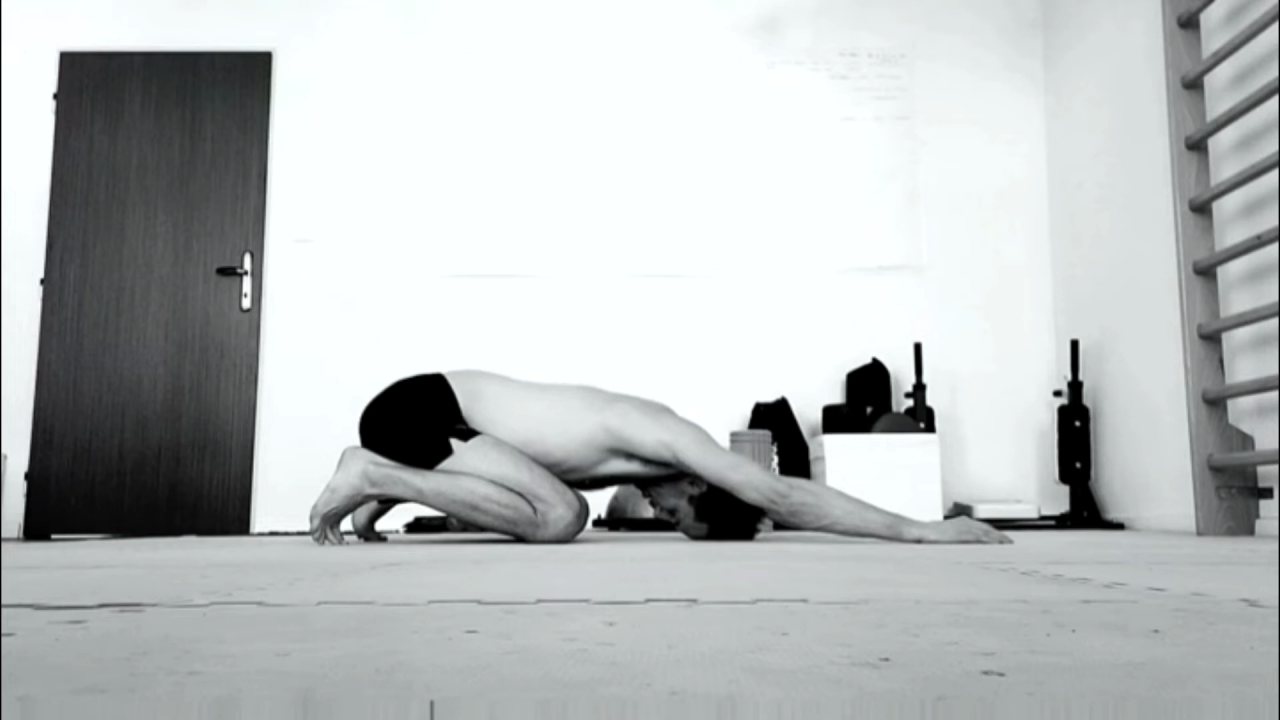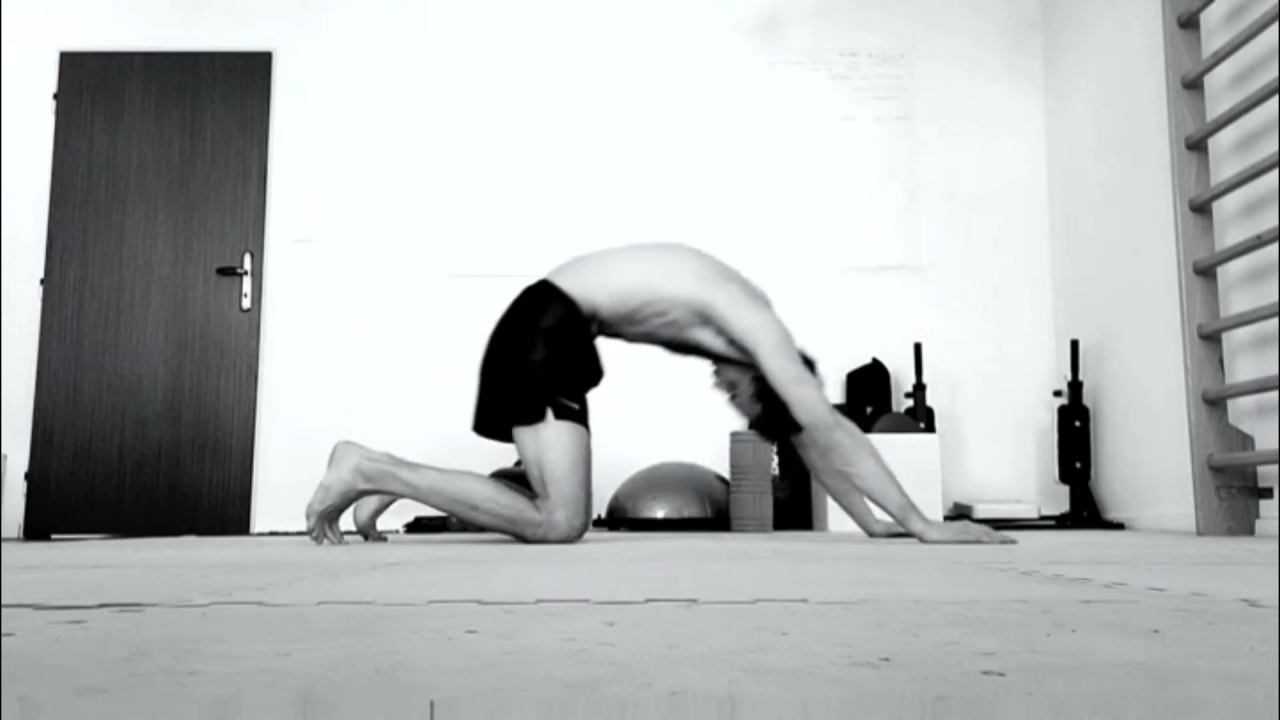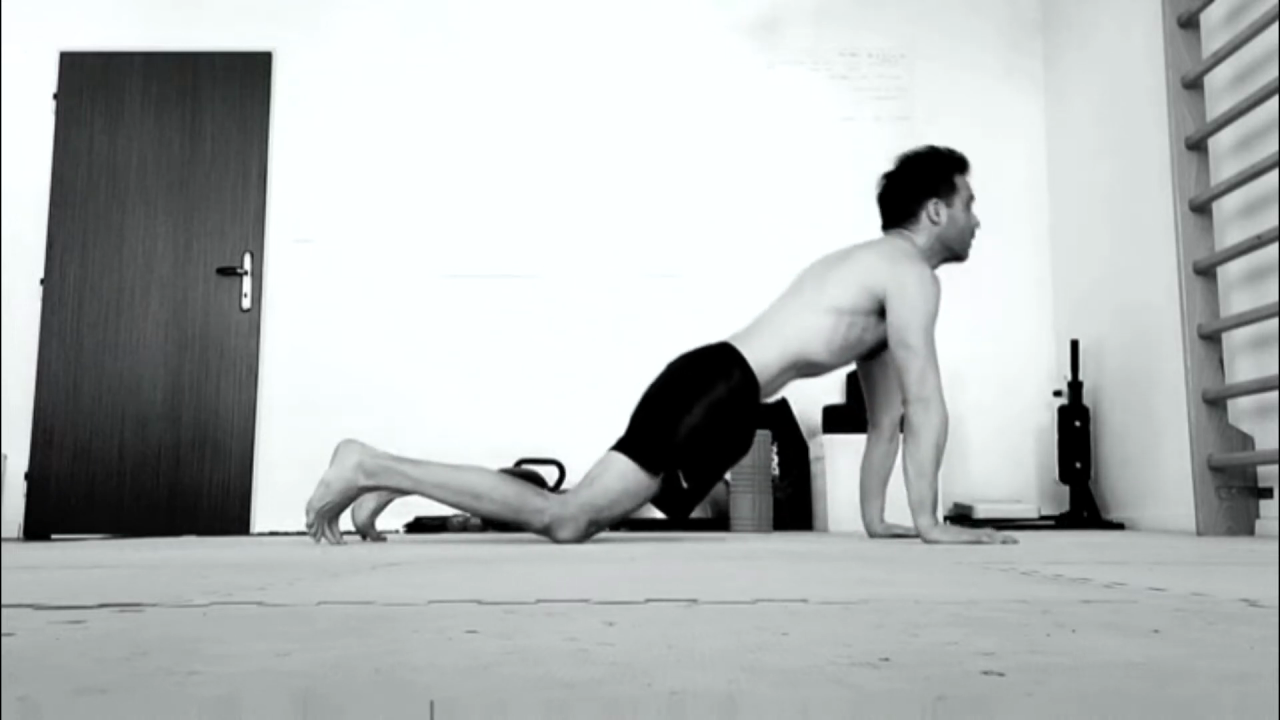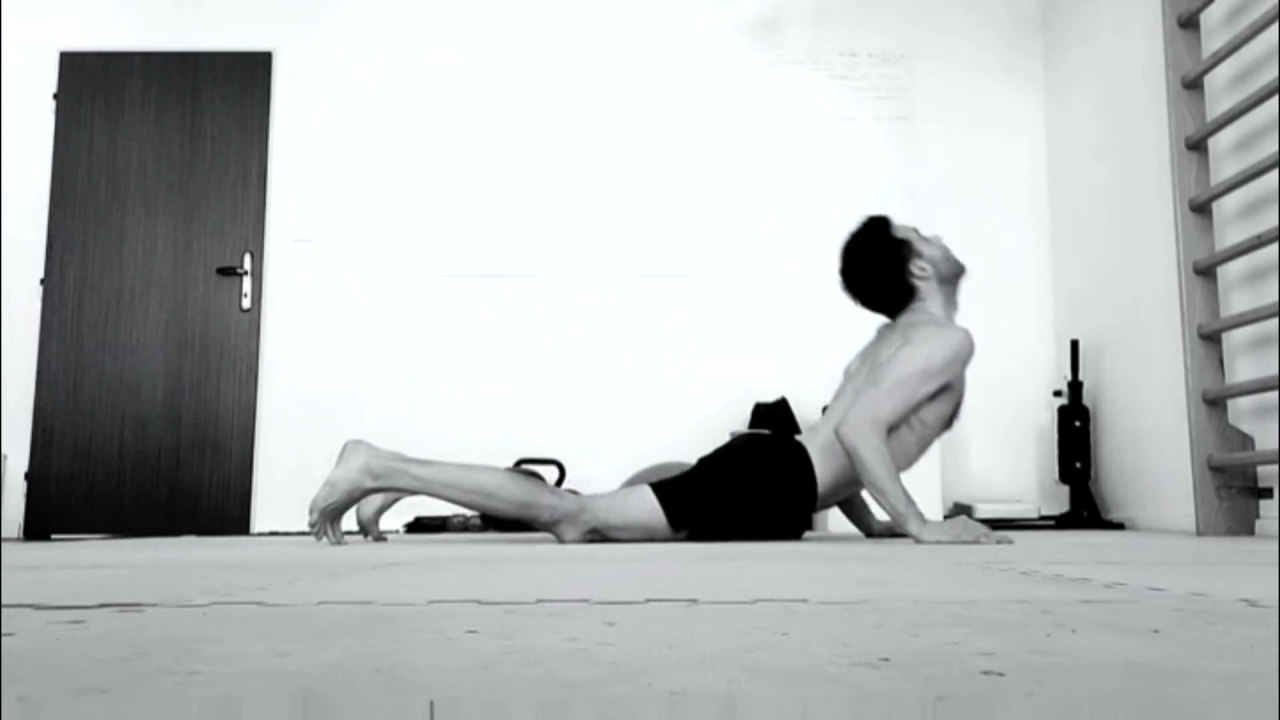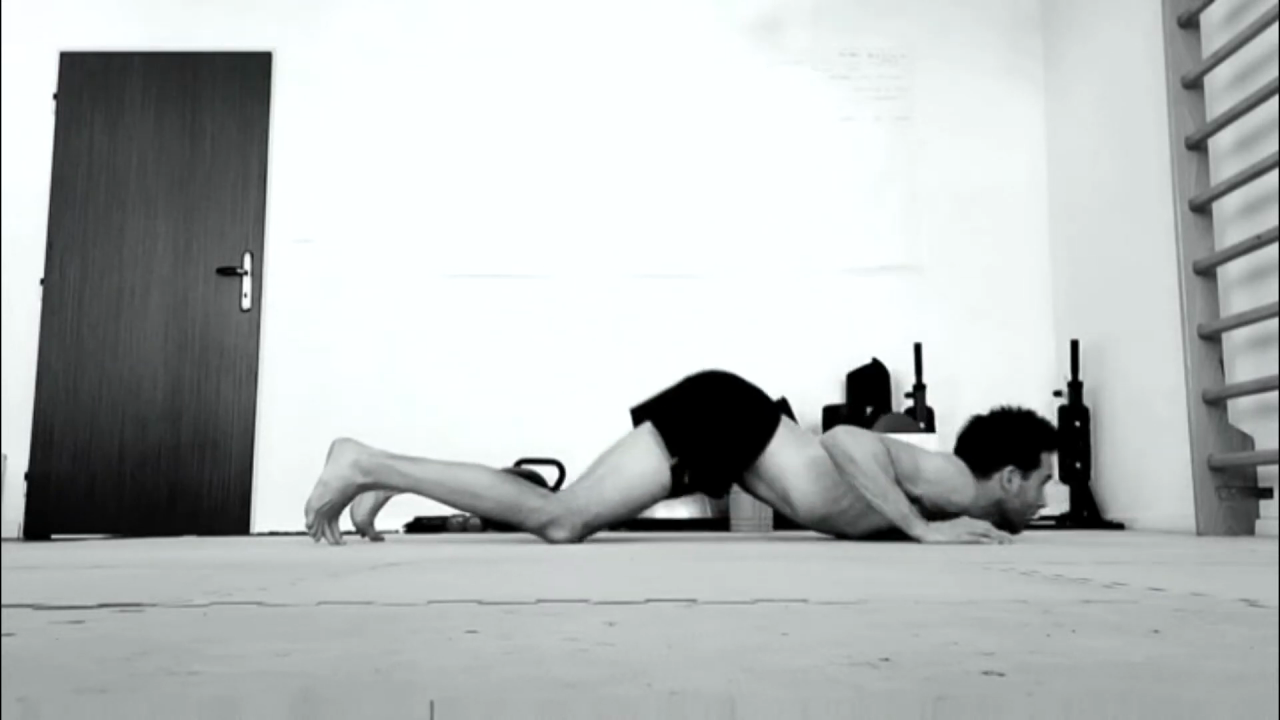
dt=1s
person 1, frame 1
left shoulder: (650, 434)
right shoulder: (668, 442)
left elbow: (780, 496)
right elbow: (783, 498)
left wrist: (905, 527)
right wrist: (916, 530)
left hip: (436, 405)
right hip: (416, 411)
left knee: (556, 509)
right knee: (555, 518)
left ankle: (386, 480)
right ankle: (375, 477)
person 1, frame 2
left shoulder: (744, 329)
right shoulder: (757, 326)
left elbow: (812, 440)
right elbow: (828, 431)
left wrist: (872, 523)
right wrist: (918, 523)
left hip: (549, 330)
right hip: (545, 331)
left knee: (550, 509)
right knee: (559, 525)
left ankle: (378, 476)
right ankle: (370, 472)
person 1, frame 3
left shoulder: (878, 271)
right shoulder: (910, 273)
left elbow: (884, 413)
right elbow: (925, 405)
left wrist: (875, 519)
right wrist: (928, 523)
left hip: (708, 384)
right hip: (717, 392)
left knee: (566, 510)
right knee: (566, 519)
left ankle: (382, 477)
right ankle: (373, 468)
person 1, frame 4
left shoulder: (893, 337)
right shoulder: (947, 338)
right elbow: (859, 429)
left wrist: (872, 521)
right wrist: (917, 524)
left hip: (769, 463)
right hip: (772, 482)
left knee: (571, 511)
right knee: (575, 519)
left ankle: (390, 476)
right ankle: (382, 468)
person 1, frame 5
left shoulder: (939, 478)
right shoulder: (953, 487)
right elbow: (845, 440)
left wrist: (913, 521)
right wrist: (921, 529)
left hip: (731, 417)
right hip: (724, 415)
left knee: (557, 514)
right knee: (559, 521)
left ankle: (381, 472)
right ankle: (368, 466)
